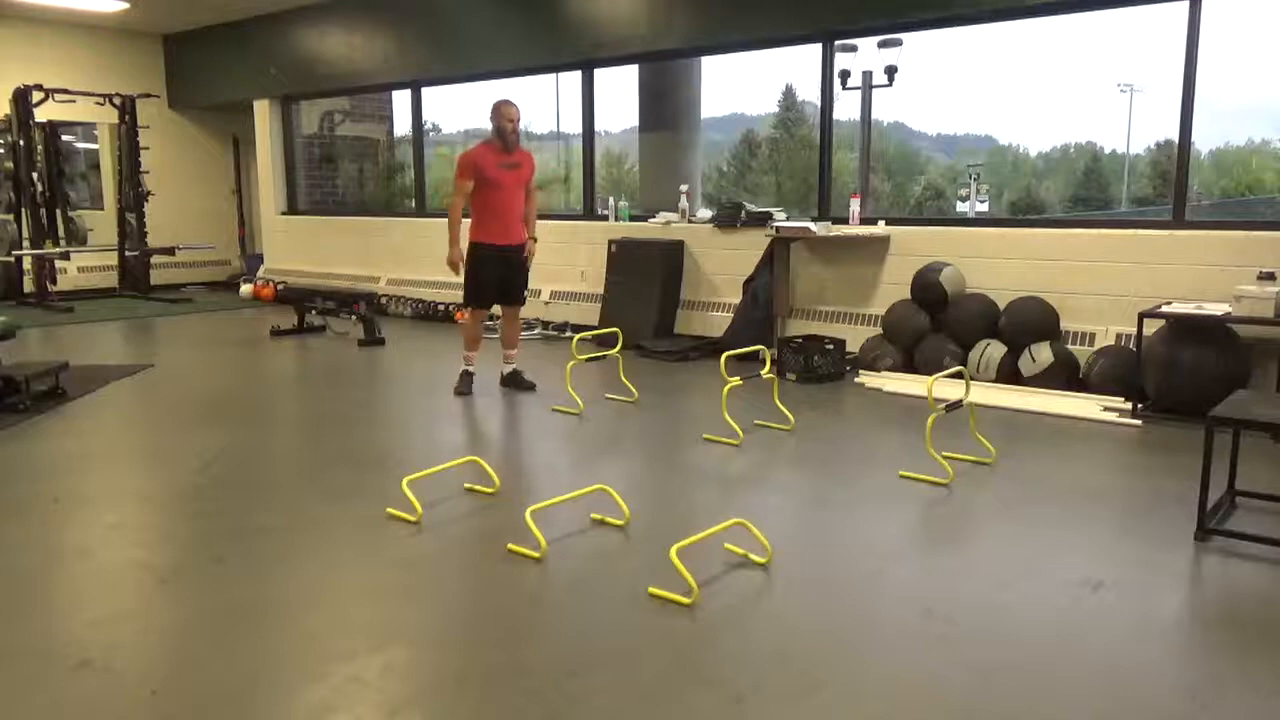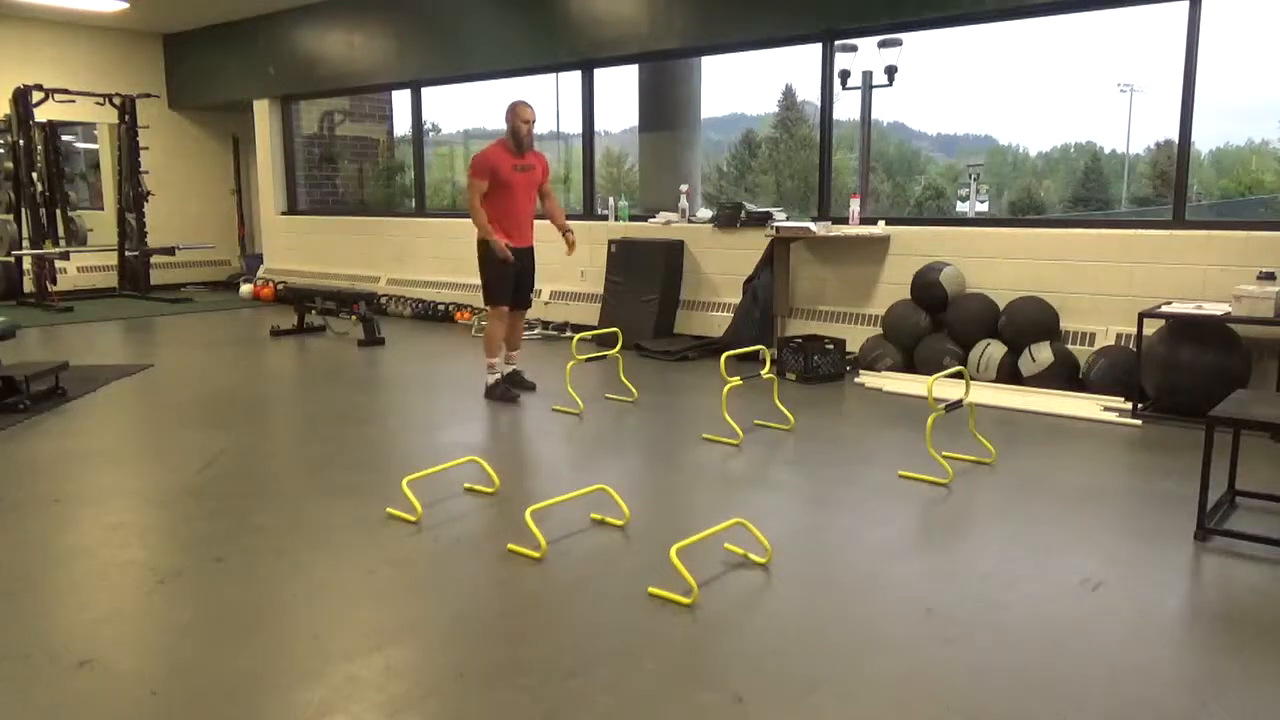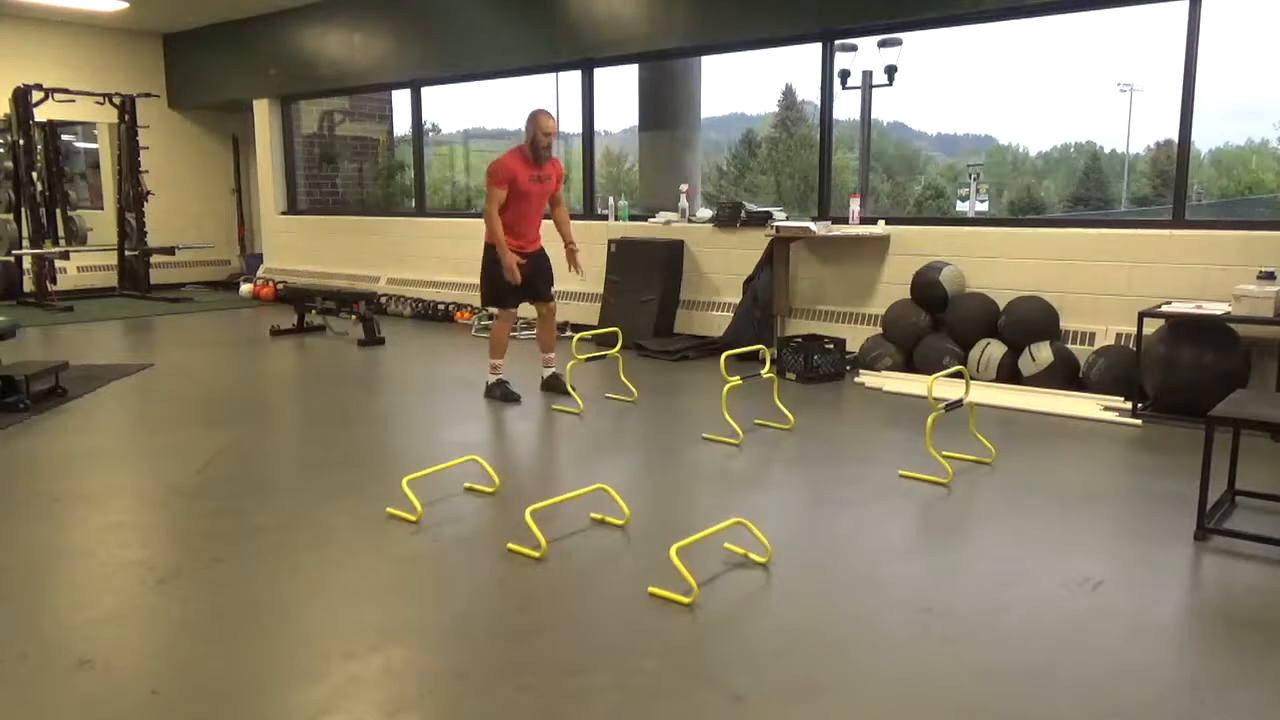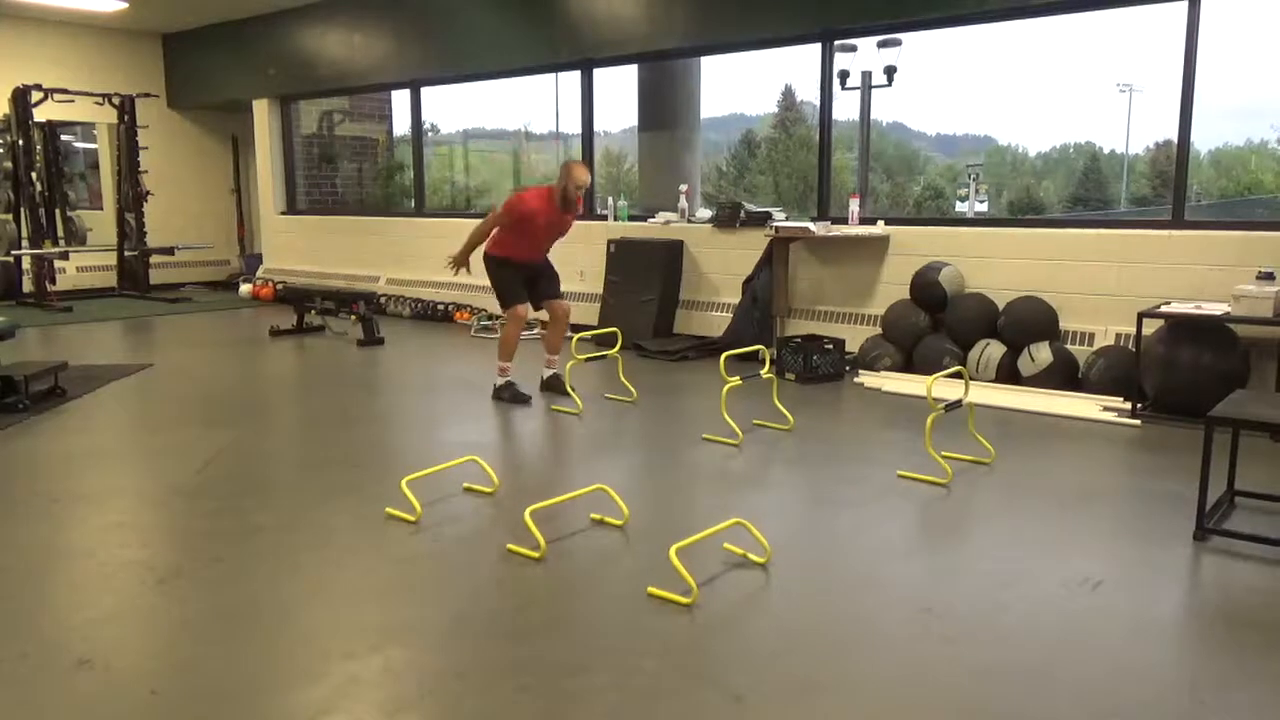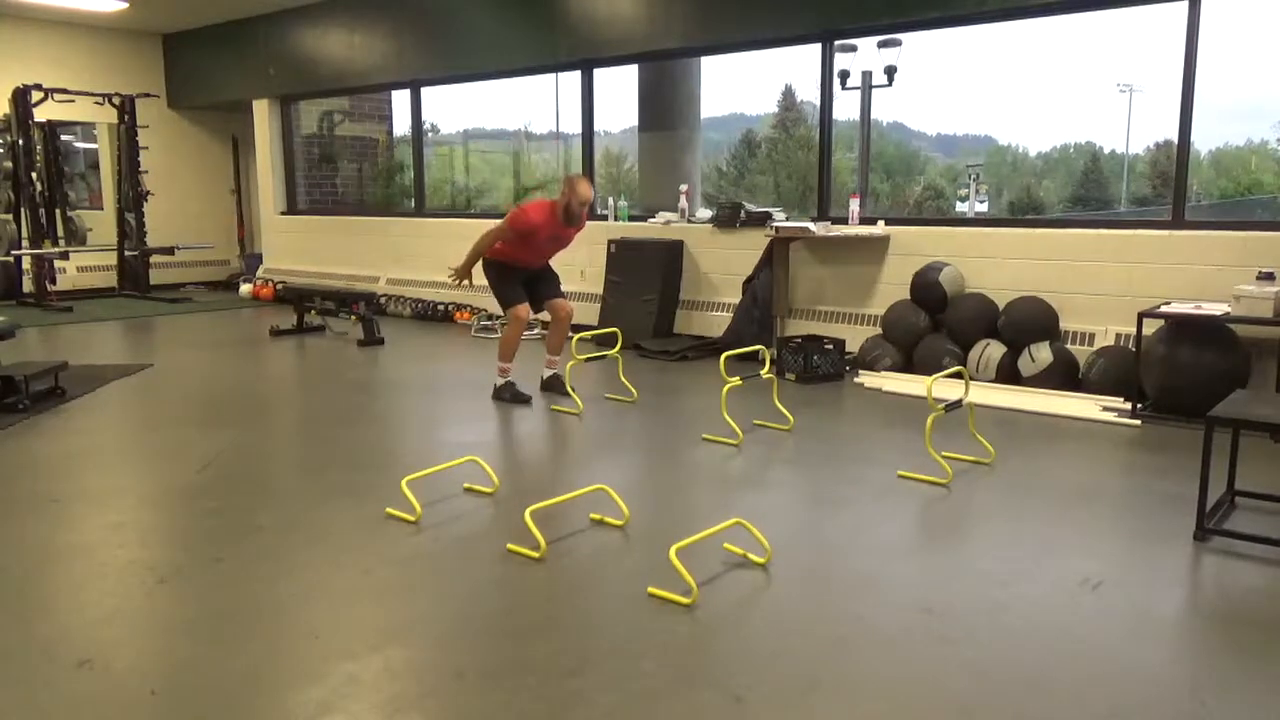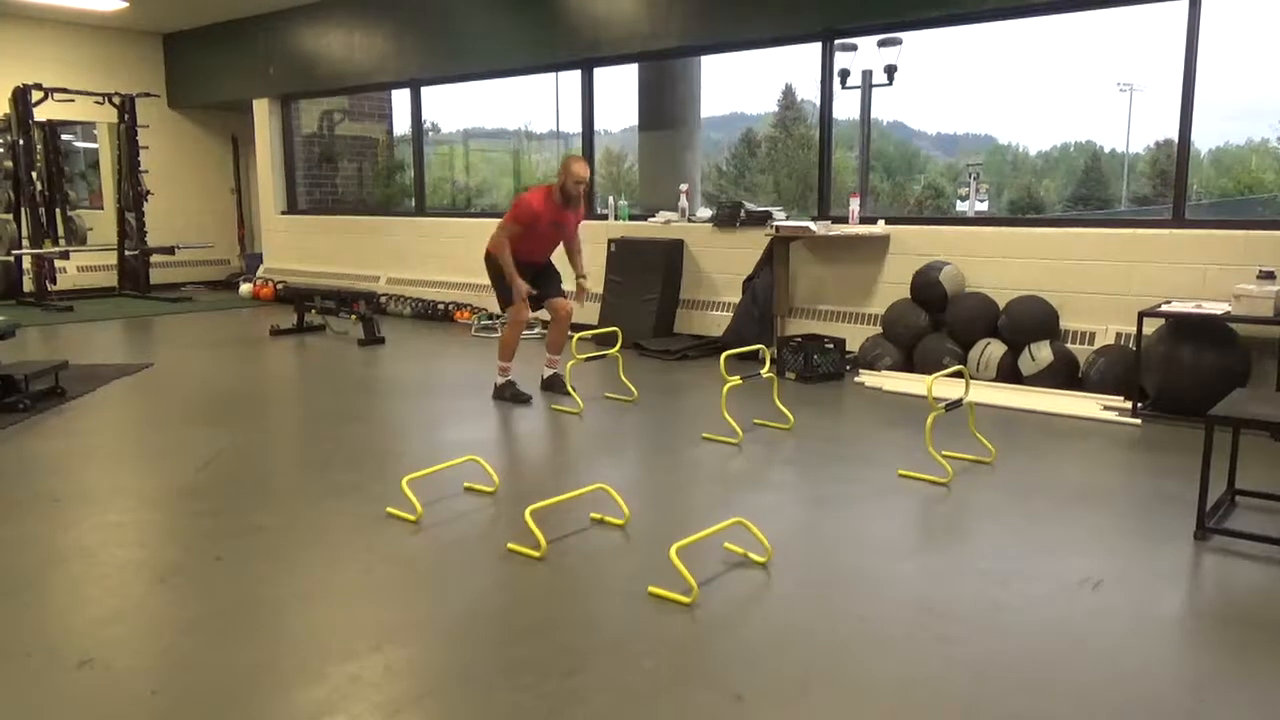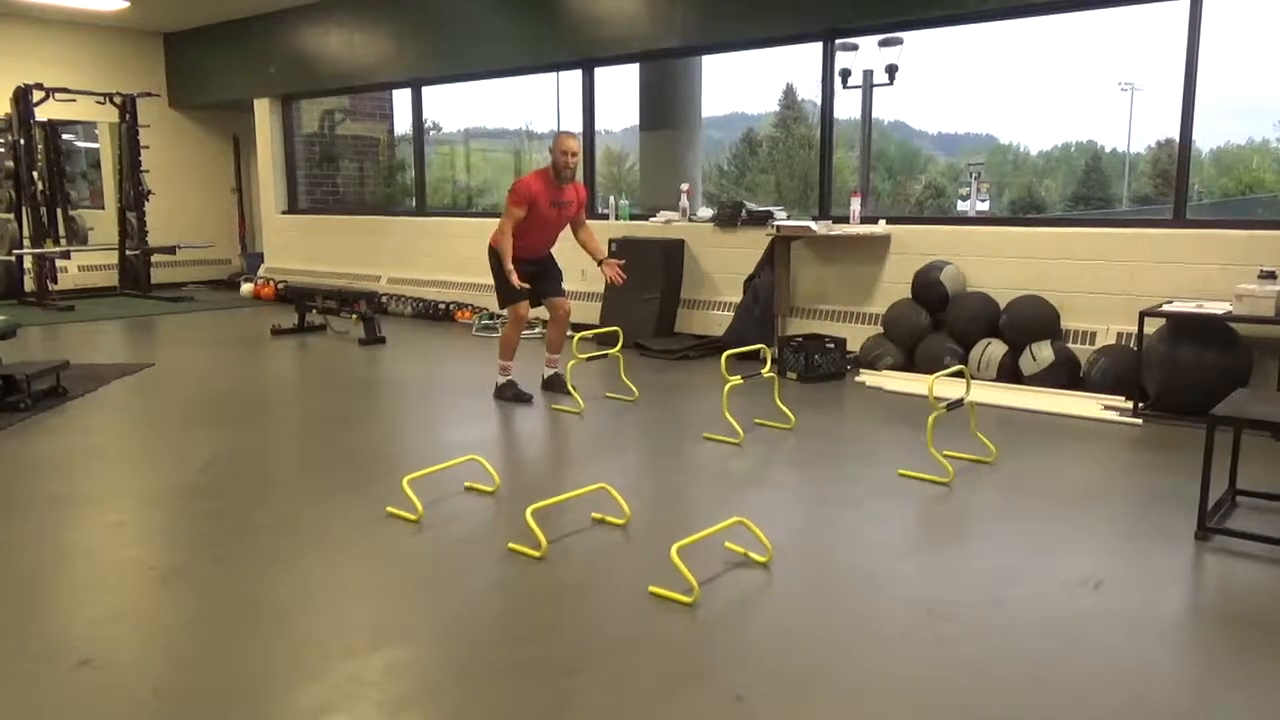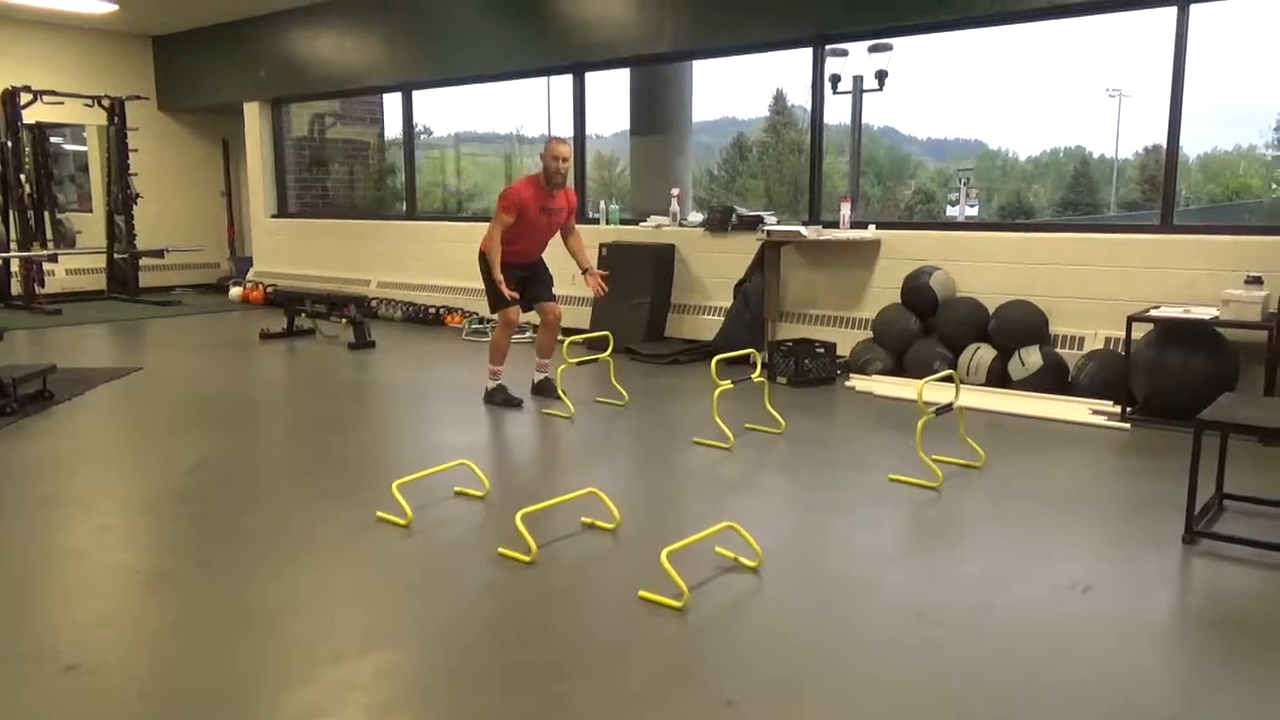
dt=0.4s
person 1, frame 1
left shoulder: (526, 158)
right shoulder: (474, 157)
right elbow: (458, 201)
left wrist: (531, 237)
right wrist: (454, 245)
left hip: (517, 247)
right hip: (484, 247)
left knee: (513, 310)
right knee: (478, 311)
left ankle: (510, 370)
right ankle: (467, 370)
person 1, frame 2
left shoulder: (538, 160)
right shoulder: (487, 158)
left elbow: (548, 198)
right elbow: (474, 202)
left wrist: (565, 229)
right wrist: (491, 237)
left hip: (525, 247)
right hip: (497, 247)
left knee: (519, 311)
right knee: (500, 310)
left ankle: (510, 369)
right ankle: (493, 380)
person 1, frame 3
left shoulder: (554, 167)
right shoulder: (505, 166)
left elbow: (558, 205)
right elbow: (491, 212)
left wrist: (569, 243)
right wrist: (504, 254)
left hip: (534, 250)
right hip: (504, 251)
left knee: (547, 310)
right knee: (507, 313)
left ankle: (549, 374)
right ankle: (494, 381)
person 1, frame 4
left shoulder: (575, 207)
right shoulder: (528, 202)
right elbow: (488, 224)
right wrist: (464, 255)
left hip: (536, 260)
right hip: (503, 259)
left knee: (561, 311)
right knee: (519, 313)
left ankle: (550, 375)
right ankle: (502, 383)
person 1, frame 5
left shoulder: (578, 220)
right shoulder: (531, 216)
right elbow: (491, 237)
left wrist: (541, 262)
right wrist: (466, 267)
left hip: (535, 266)
right hip: (502, 264)
left knee: (564, 312)
right knee: (520, 315)
left ankle: (550, 375)
right ankle: (502, 383)
person 1, frame 6
left shoulder: (577, 206)
right shoulder: (531, 203)
left elbow: (571, 238)
right elbow: (500, 238)
left wrist: (580, 275)
right wrist: (515, 281)
left hip: (539, 262)
right hip: (506, 259)
left knee: (563, 310)
right knee: (520, 315)
left ankle: (550, 374)
right ankle: (502, 382)
person 1, frame 7
left shoulder: (578, 192)
right shoulder: (528, 186)
left elbow: (581, 228)
right elbow: (505, 228)
left wrist: (602, 260)
right wrist: (508, 267)
left hip: (540, 256)
right hip: (508, 254)
left knee: (562, 310)
right knee: (519, 313)
left ankle: (551, 374)
right ankle: (503, 382)
person 1, frame 8
left shoulder: (569, 198)
right shoulder: (519, 192)
left elbow: (570, 234)
right elbow: (494, 234)
left wrist: (587, 269)
right wrist: (497, 275)
left hip: (531, 261)
right hip: (500, 259)
left knee: (553, 315)
right knee: (510, 317)
left ankle: (541, 378)
right ankle: (494, 386)
